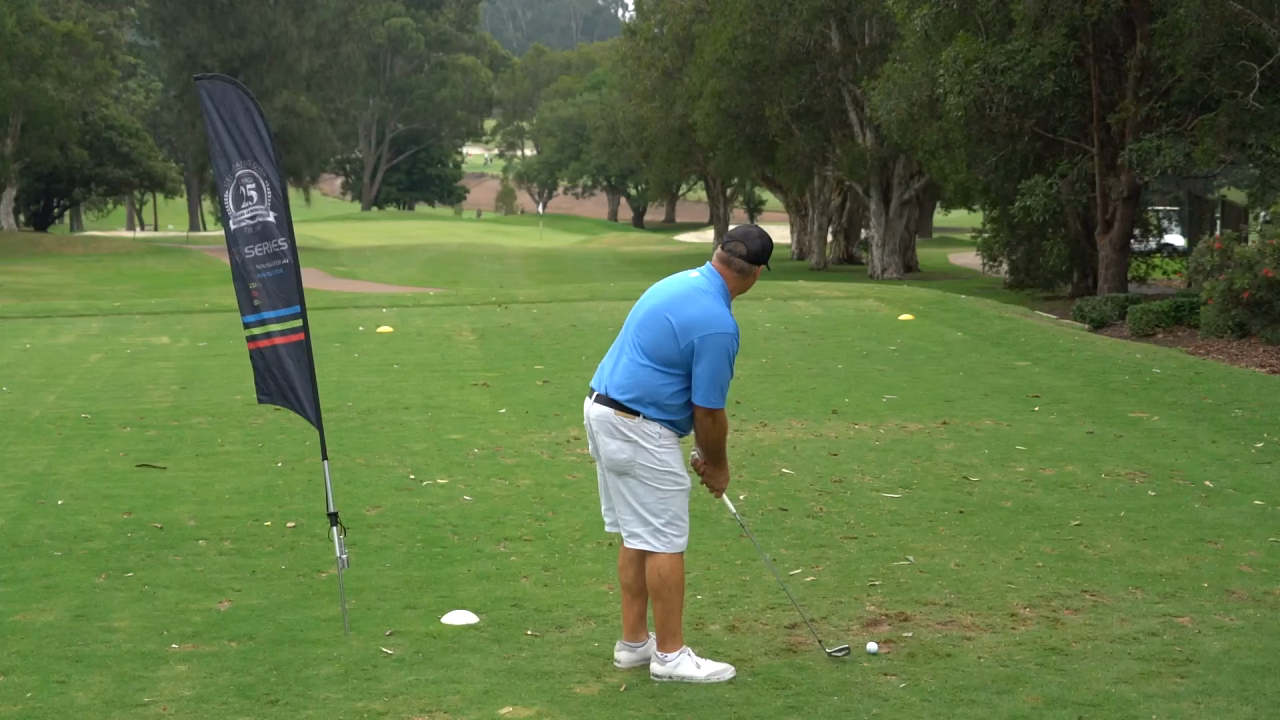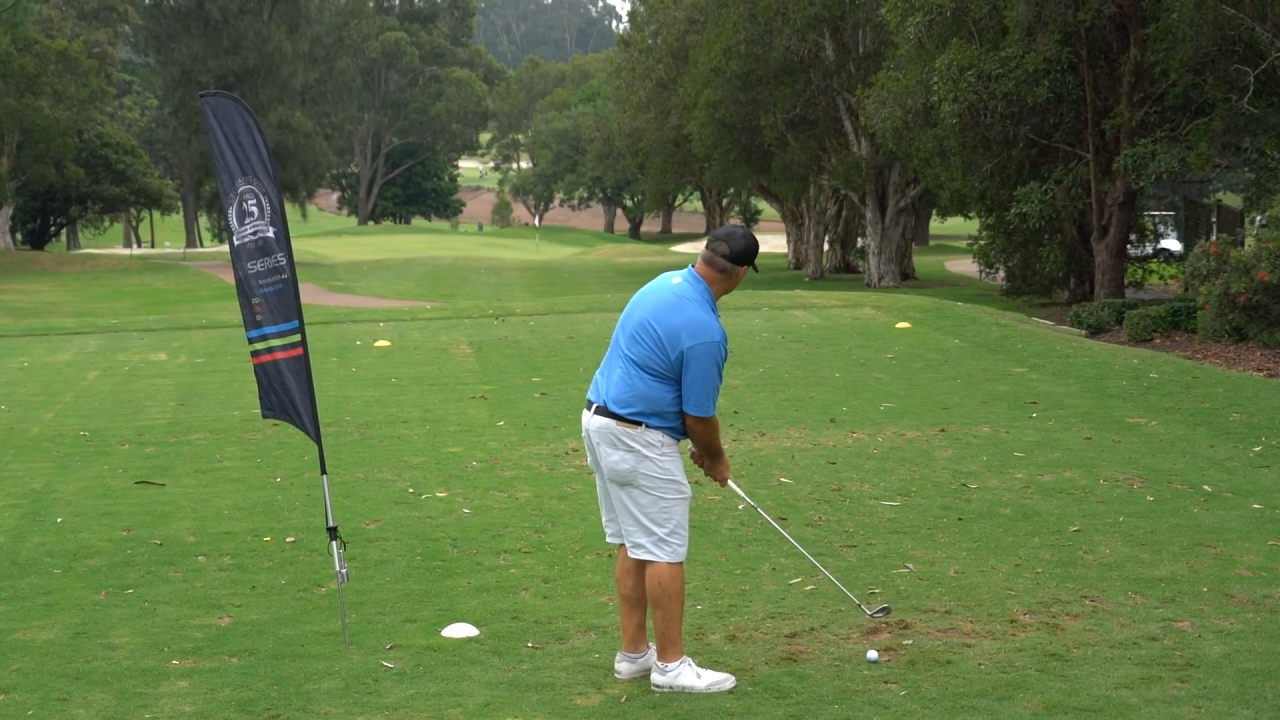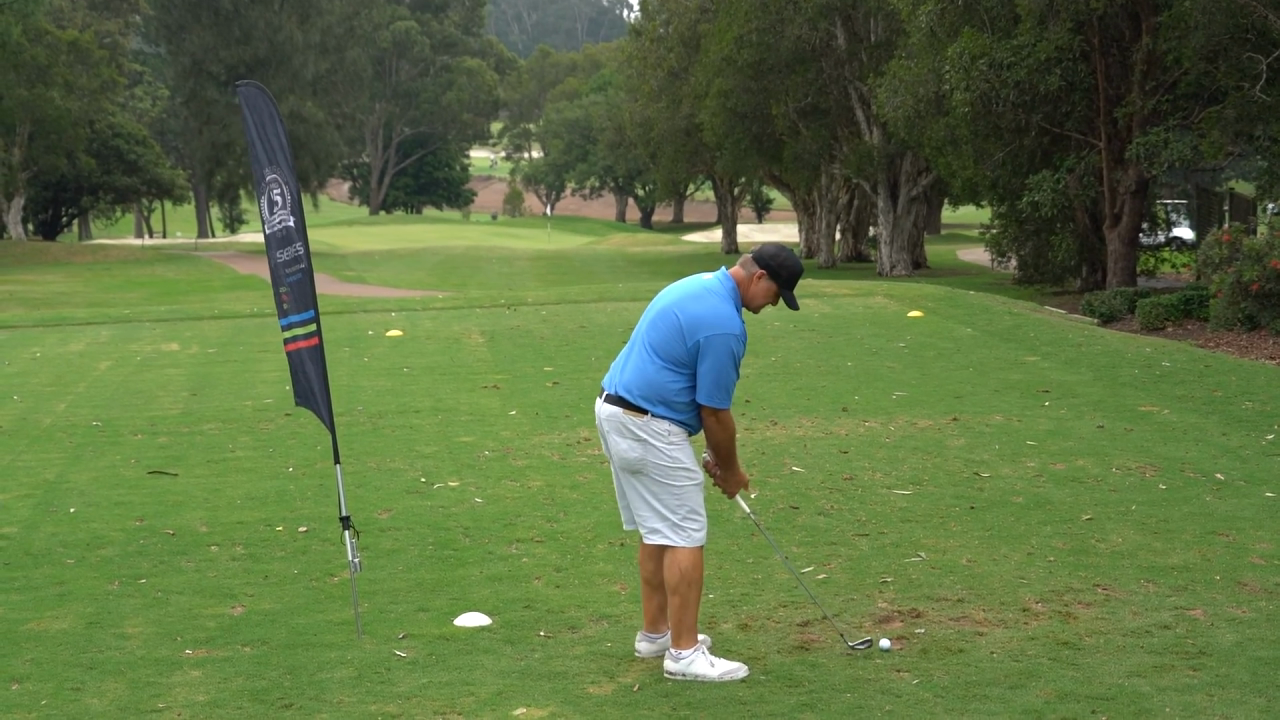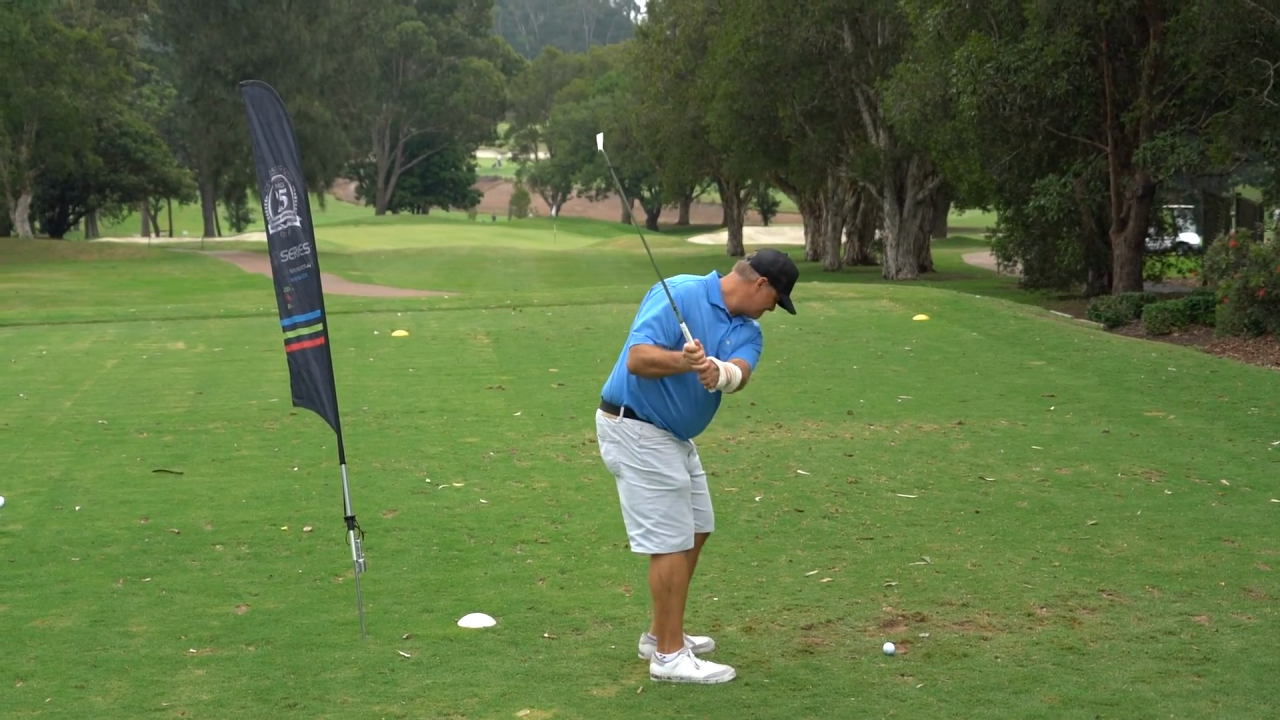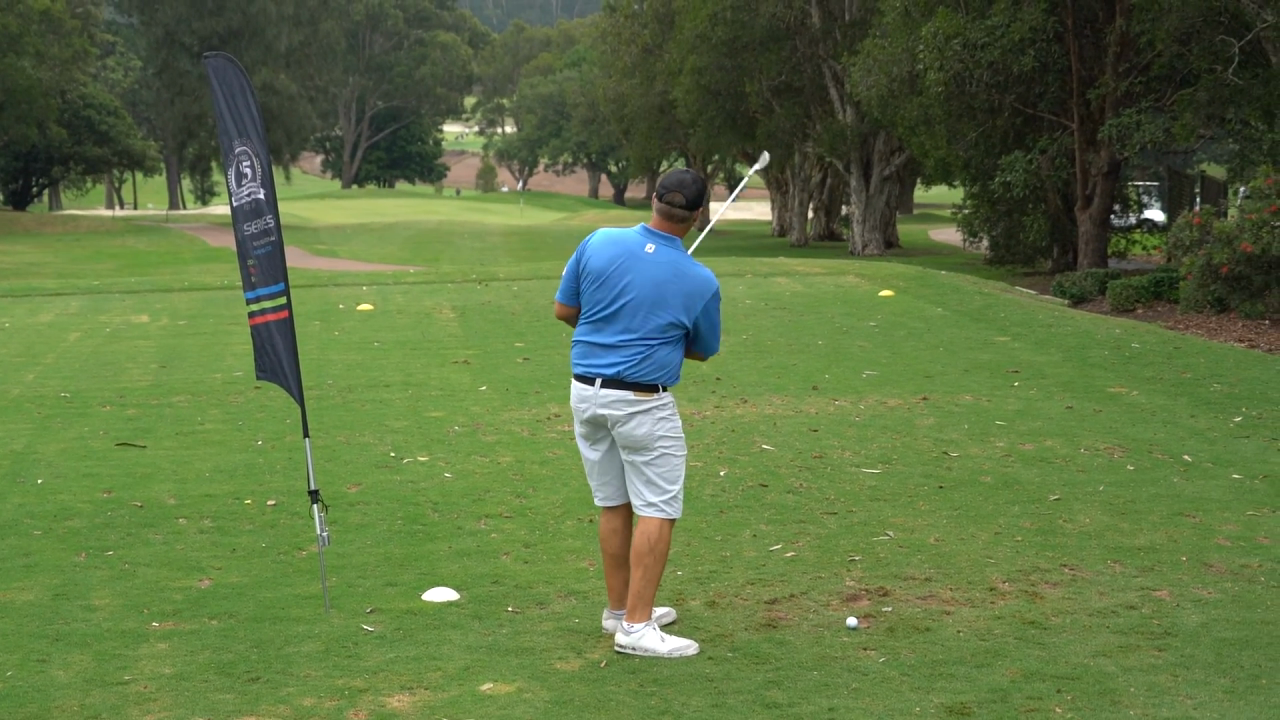
dt=1s
person 1, frame 1
left shoulder: (683, 282)
right shoulder: (717, 322)
right elbow: (708, 412)
left wrist: (701, 454)
right wrist: (718, 467)
left hip: (605, 410)
right hip: (638, 426)
left knee: (637, 536)
right knee: (664, 541)
left ankle: (634, 641)
right ankle: (670, 654)
person 1, frame 2
left shoulder: (667, 284)
right shoulder: (703, 329)
right elbow: (698, 417)
left wrist: (704, 448)
right wrist: (716, 459)
left hip: (603, 422)
right hip: (639, 437)
left knee: (633, 544)
right knee: (664, 551)
left ankle: (634, 651)
right ankle: (671, 664)
person 1, frame 3
left shoulder: (702, 286)
right shoulder: (723, 323)
right elbow: (715, 413)
left wrist: (718, 456)
right wrist: (731, 470)
left hip: (619, 412)
right hip: (648, 425)
left knee: (656, 531)
right knee: (684, 535)
left ankle: (656, 632)
right ankle: (684, 652)
person 1, frame 4
left shoulder: (748, 331)
right shoulder: (681, 293)
left elbow: (737, 375)
right elbow: (639, 357)
left wrist: (718, 370)
right wrist: (683, 361)
left hip: (669, 435)
right hip: (636, 430)
left knee: (694, 532)
right knee: (672, 543)
left ankle: (660, 634)
right ankle: (670, 655)
person 1, frame 5
left shoulder: (598, 242)
right shoulder: (700, 282)
left elbow: (564, 312)
right elbow: (701, 352)
left hip: (588, 392)
right hip: (642, 403)
left knee: (615, 505)
right knee: (658, 511)
left ankle: (621, 608)
right ankle: (636, 626)
